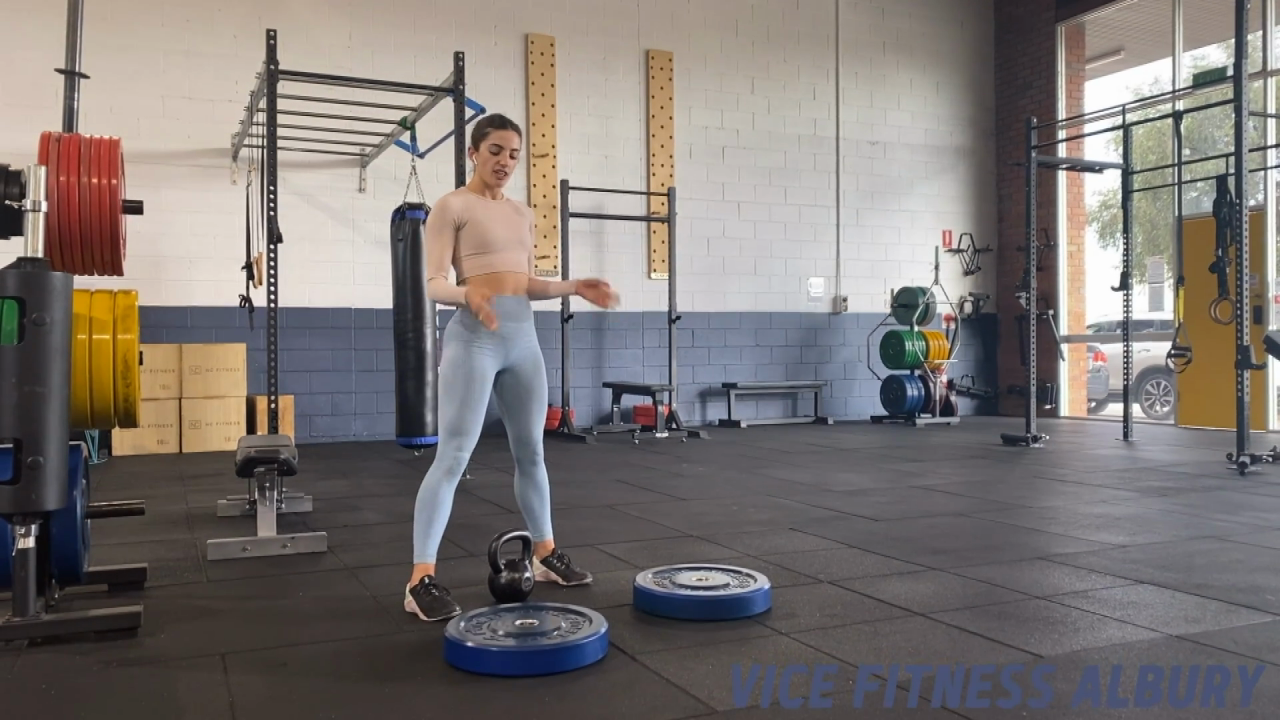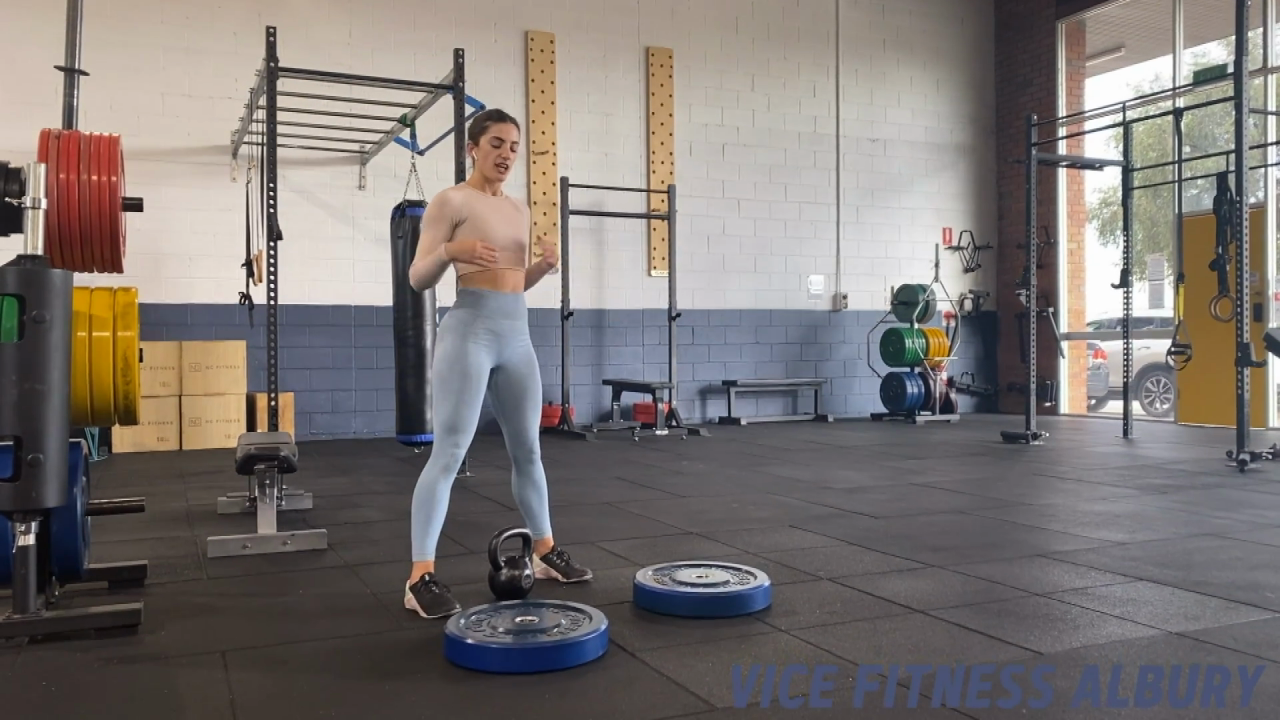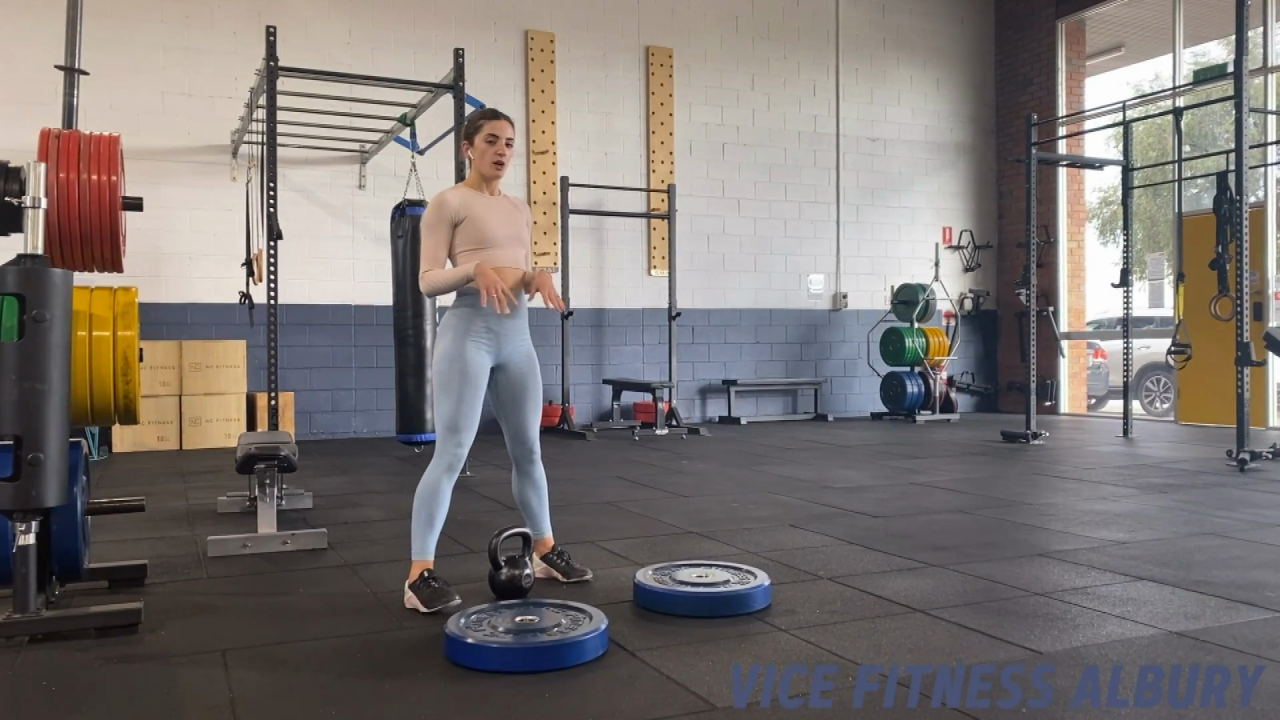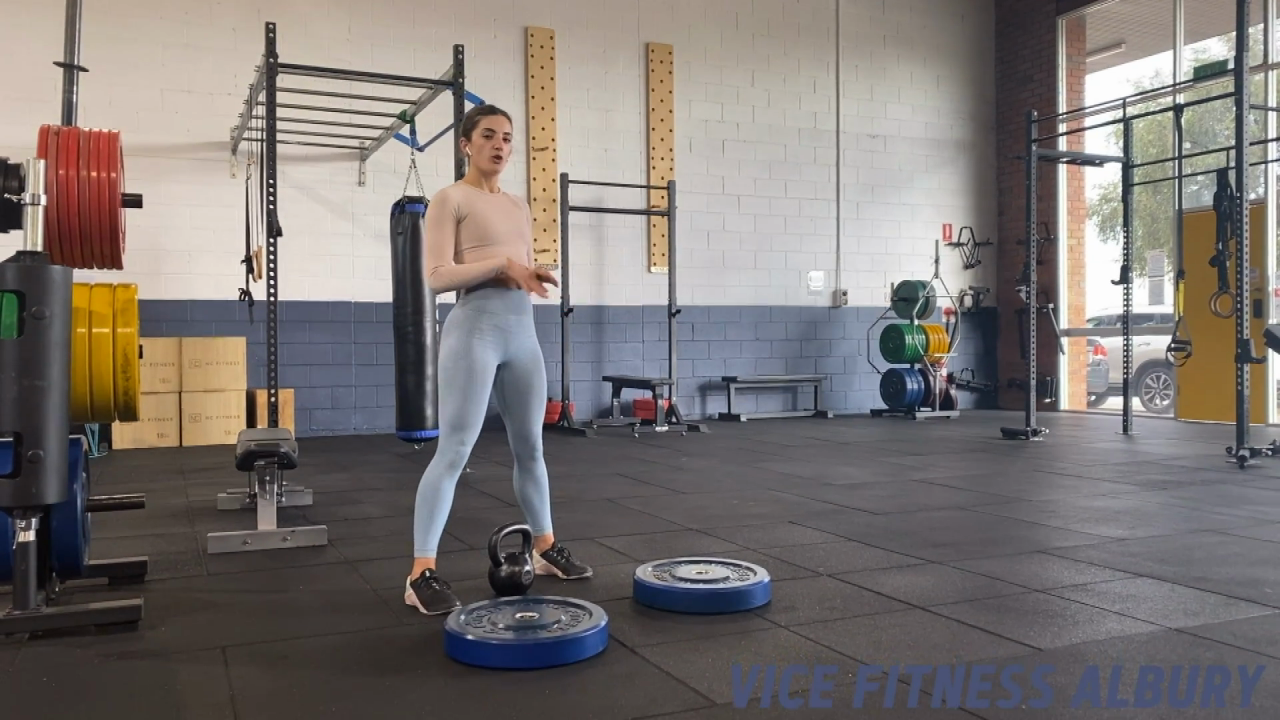
dt=0.3s
person 1, frame 1
left shoulder: (521, 213)
right shoulder: (451, 206)
right elbow: (435, 283)
left wrist: (573, 286)
right wrist: (467, 294)
left hip: (523, 337)
right hip: (473, 337)
left knee: (531, 452)
right knee: (453, 456)
left ankle: (545, 553)
right ankle: (421, 578)
person 1, frame 2
left shoulder: (519, 209)
right shoulder: (450, 201)
right elbow: (417, 276)
left wrist: (542, 263)
right wrist: (449, 251)
left hip: (516, 333)
right hip: (468, 330)
left knee: (527, 449)
right knee: (449, 454)
left ankle: (545, 551)
right ankle: (421, 576)
person 1, frame 3
left shoulder: (519, 209)
right shoulder: (448, 202)
right elbow: (427, 280)
left wrist: (538, 277)
right wrist: (472, 269)
left hip: (516, 334)
right hip: (468, 330)
left knee: (527, 450)
right knee: (451, 453)
left ankle: (545, 551)
right ankle: (420, 574)
person 1, frame 4
left shoulder: (518, 206)
right shoulder: (450, 199)
right elbow: (437, 276)
left wrist: (534, 274)
right wrist: (500, 265)
left hip: (522, 329)
right hip: (475, 326)
left knee: (530, 446)
right knee: (455, 450)
left ankle: (545, 547)
right ankle: (422, 572)
